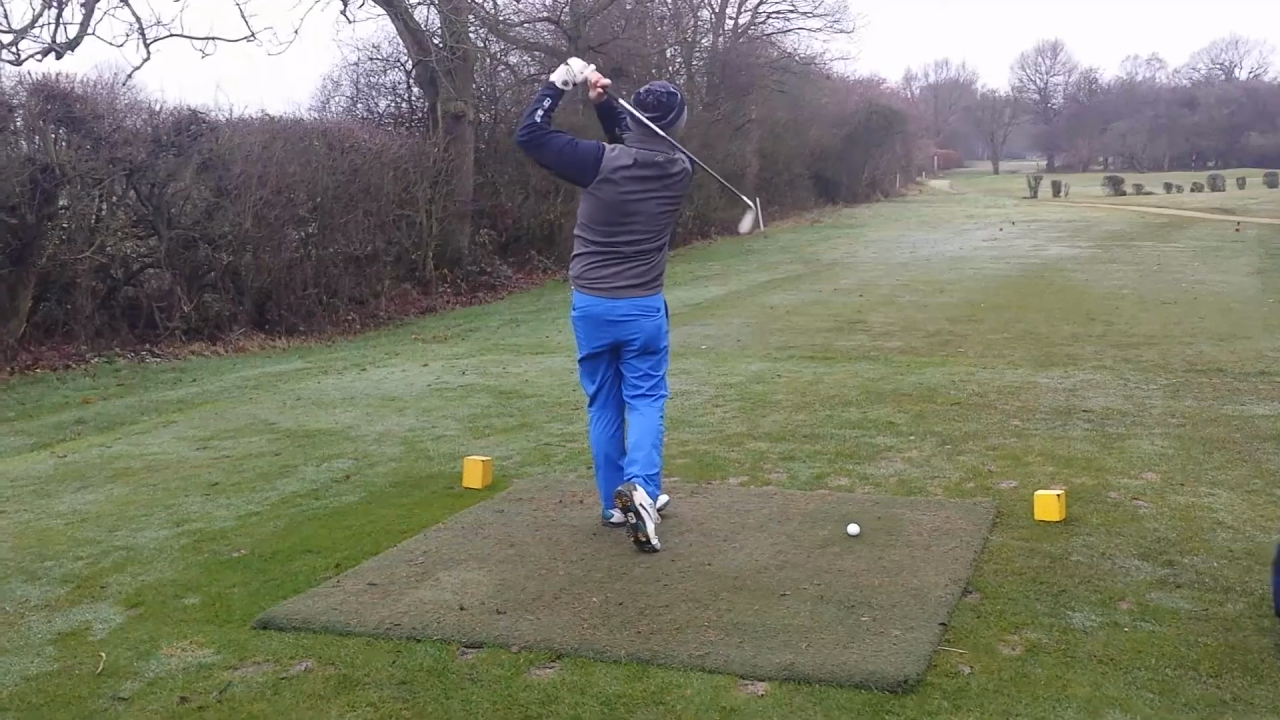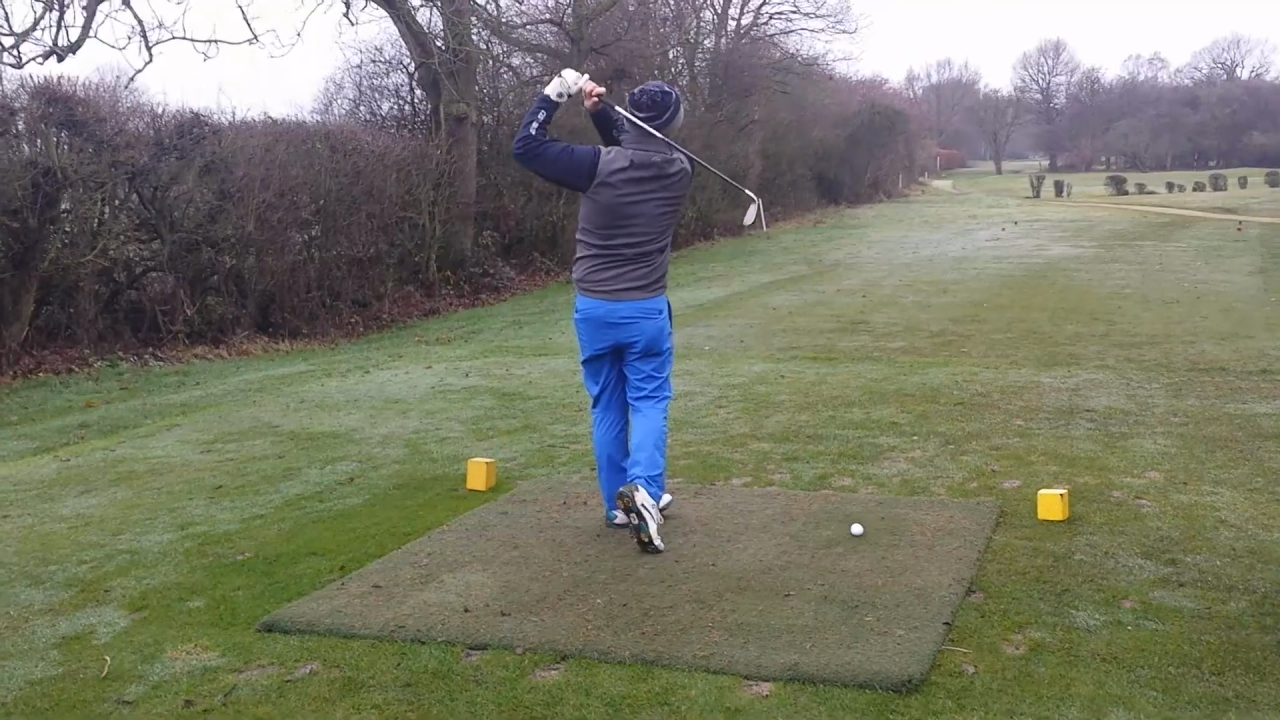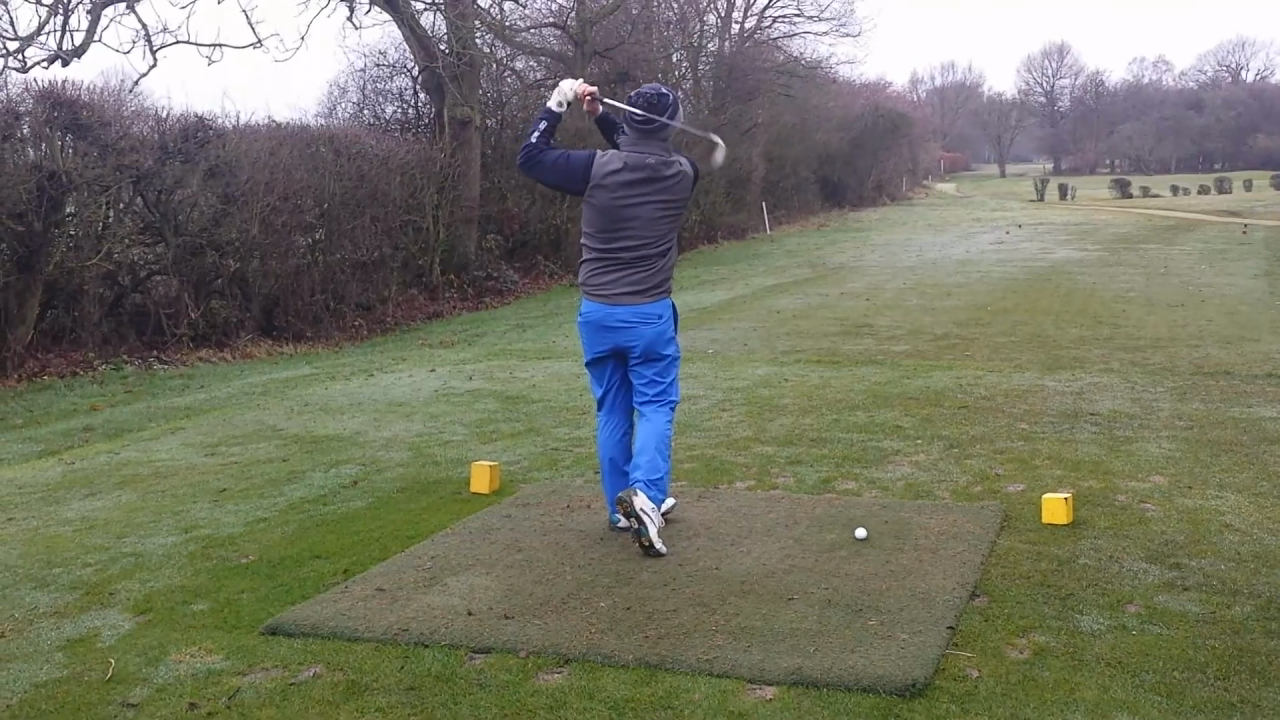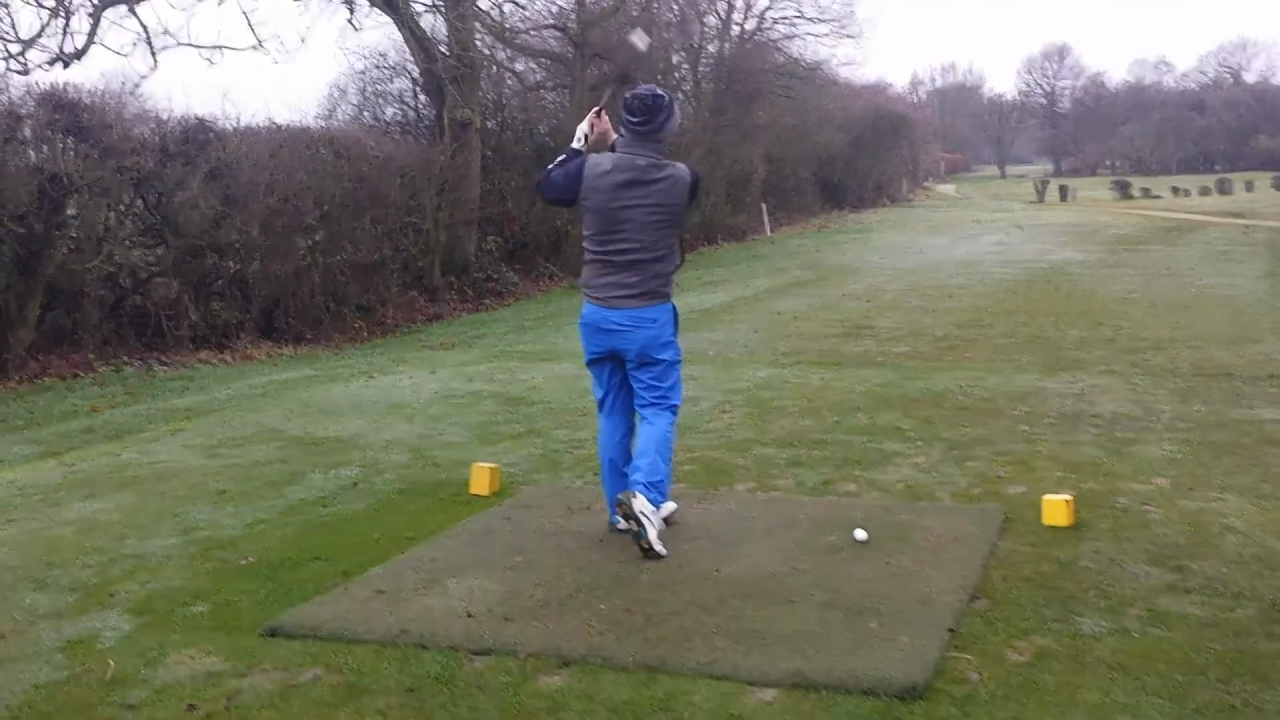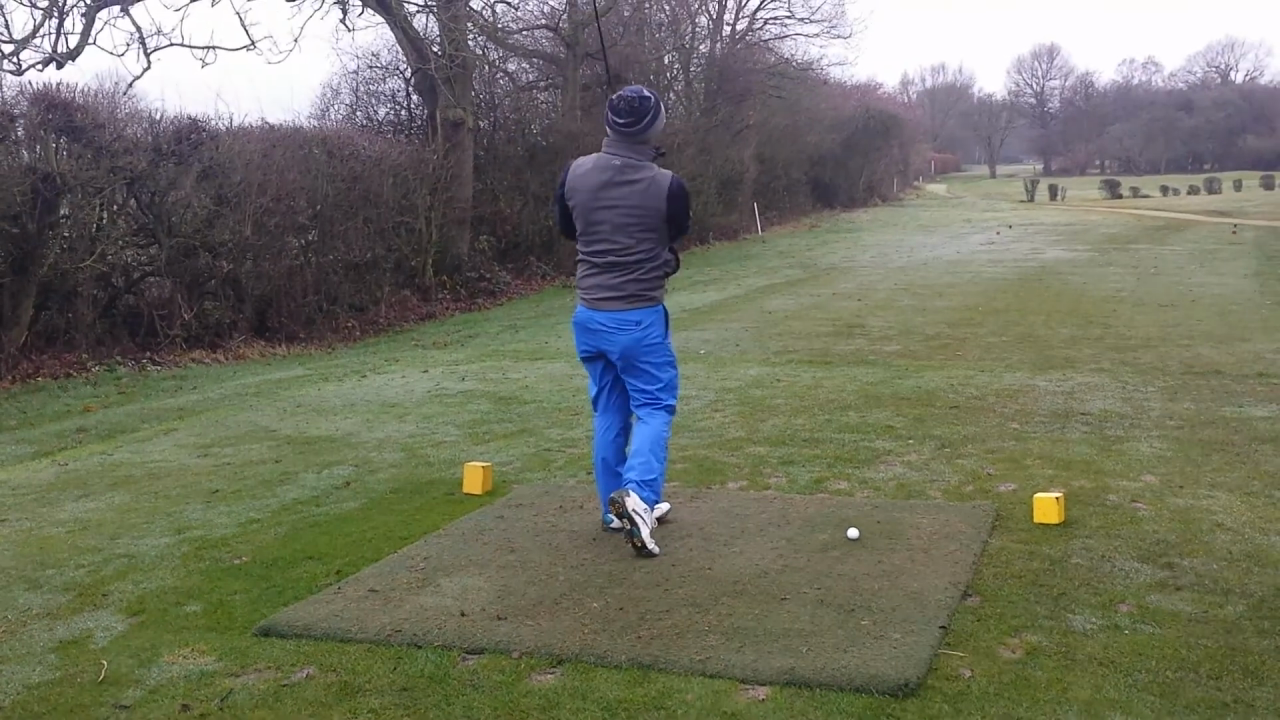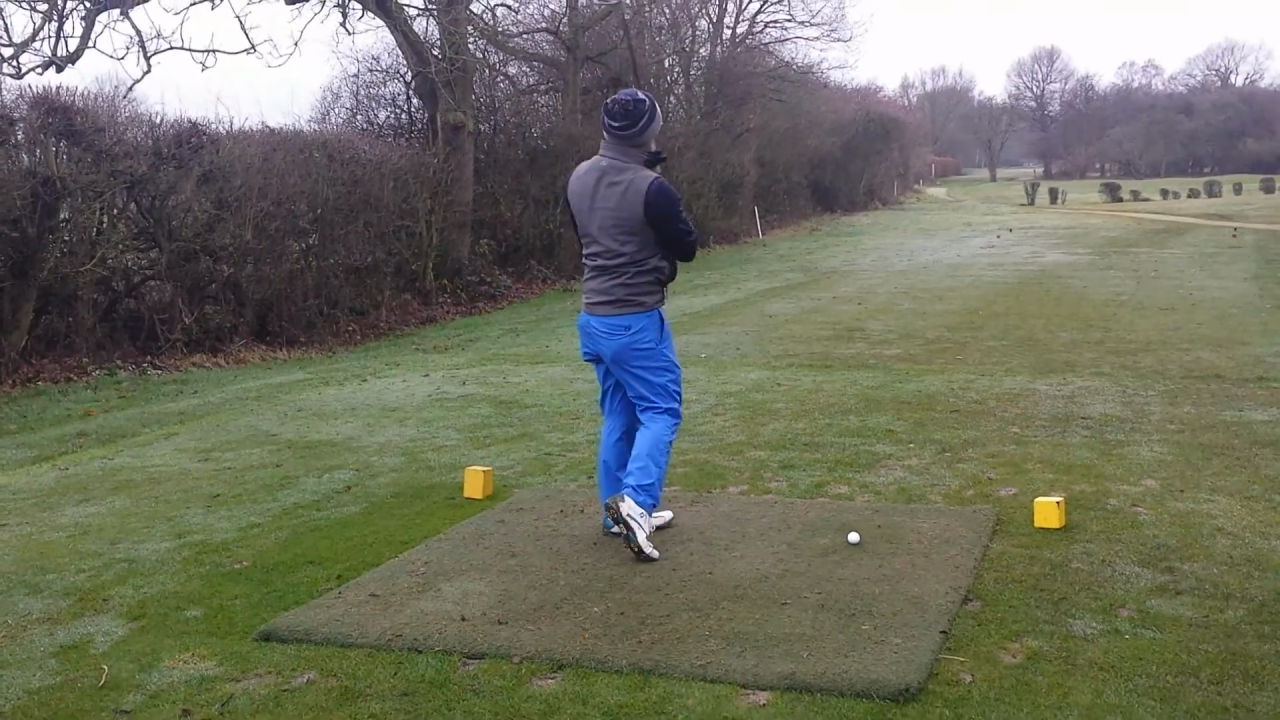
dt=0.2s
person 1, frame 1
left shoulder: (602, 163)
right shoulder: (680, 170)
left elbow: (529, 135)
left wrist: (559, 79)
right wrist: (603, 102)
left hip: (591, 305)
right hip: (643, 308)
left knee: (603, 404)
right knee: (645, 400)
left ankle: (615, 502)
right ankle: (641, 489)
person 1, frame 2
left shoulder: (600, 166)
right shoulder: (680, 170)
left elbow: (526, 147)
left wrist: (555, 90)
right wrist: (599, 110)
left hip: (594, 308)
right hip: (647, 309)
left knee: (607, 407)
right knee: (649, 402)
left ankle: (618, 504)
right ankle: (644, 489)
person 1, frame 3
left shoulder: (597, 169)
right shoulder: (683, 173)
left elbow: (529, 158)
left wrist: (557, 102)
right wrist: (599, 113)
left hip: (598, 312)
right hip: (651, 313)
left knee: (611, 410)
right knee: (656, 407)
left ankle: (622, 506)
right ankle: (646, 494)
person 1, frame 4
left shoulder: (591, 170)
right shoulder: (683, 180)
left elbow: (546, 188)
left wrist: (582, 140)
right wrist: (611, 141)
left hip: (598, 314)
right hip: (649, 315)
left knee: (613, 411)
right knee: (658, 409)
left ankle: (621, 508)
right ankle: (646, 495)
person 1, frame 5
left shoulder: (577, 173)
right shoulder: (667, 186)
right elbow: (677, 232)
left hip: (590, 315)
right hip: (639, 317)
left knee: (609, 411)
right knee: (654, 408)
left ankle: (615, 507)
right ankle: (639, 495)
person 1, frame 6
left shoulder: (580, 178)
right shoulder: (653, 188)
right elbow: (686, 249)
right wrist: (669, 221)
left hip: (595, 318)
right hip: (636, 322)
left knee: (618, 415)
right knee: (660, 412)
left ankle: (620, 510)
right ankle: (636, 500)
